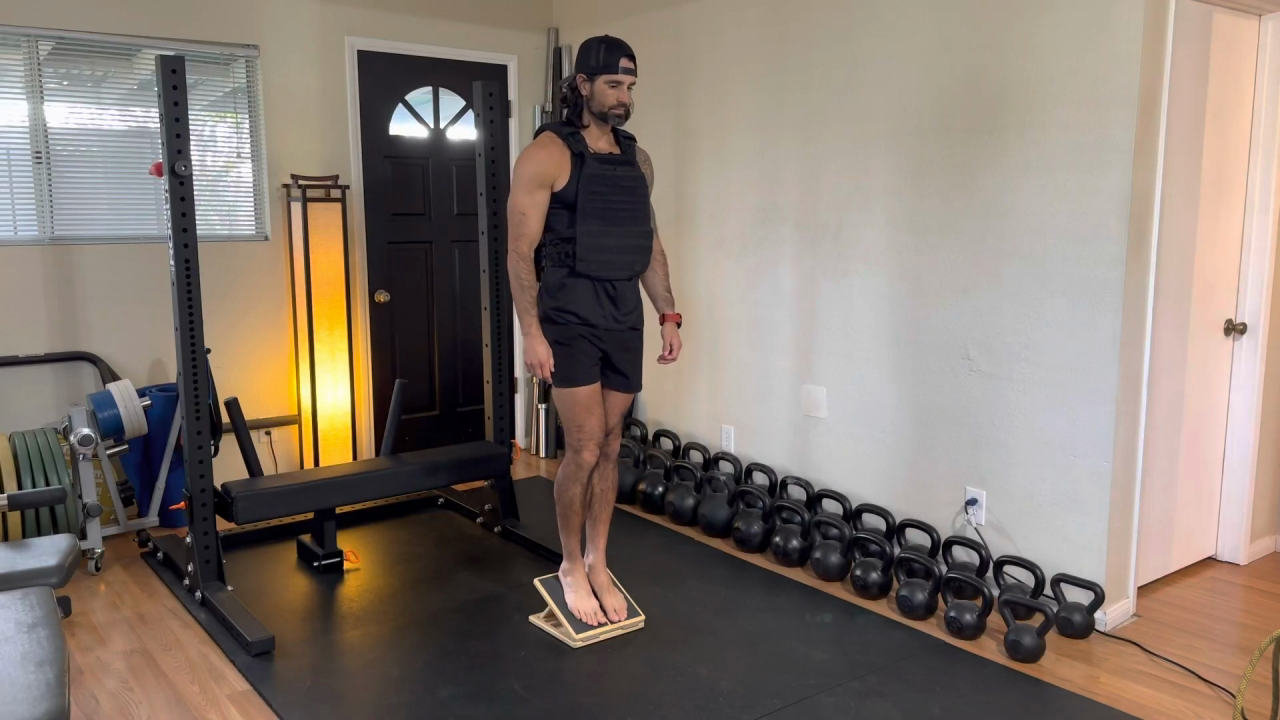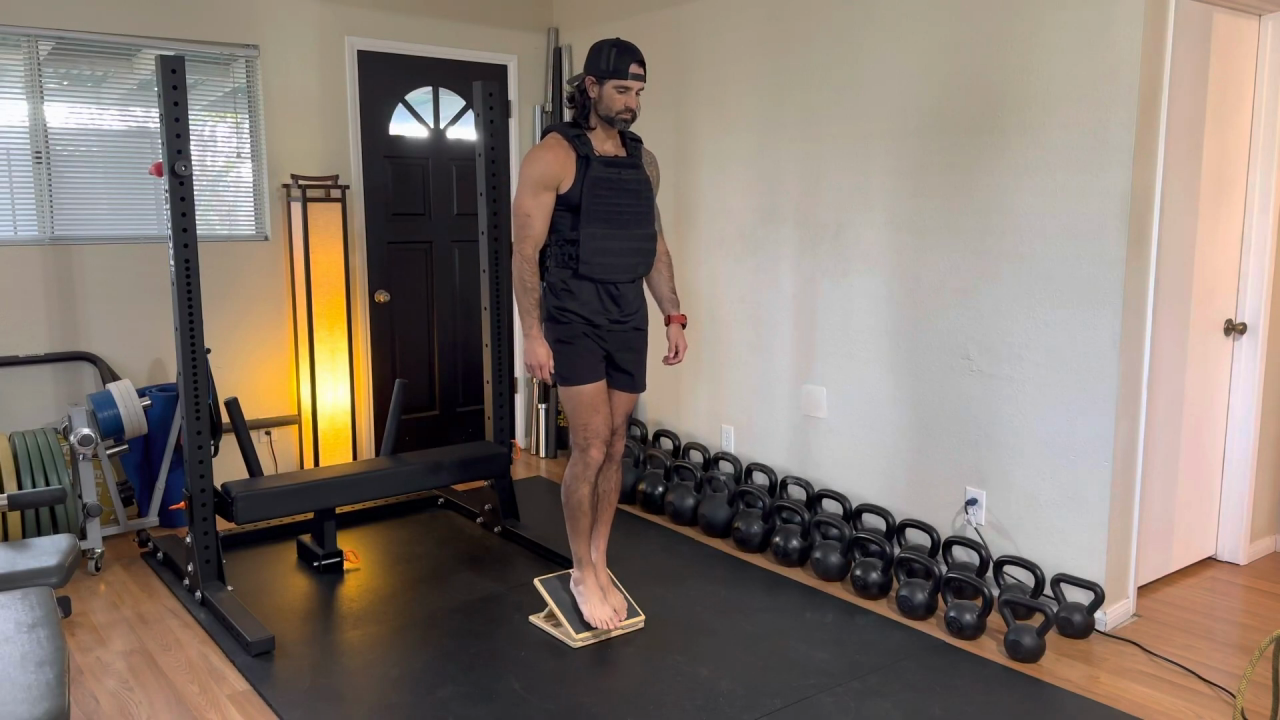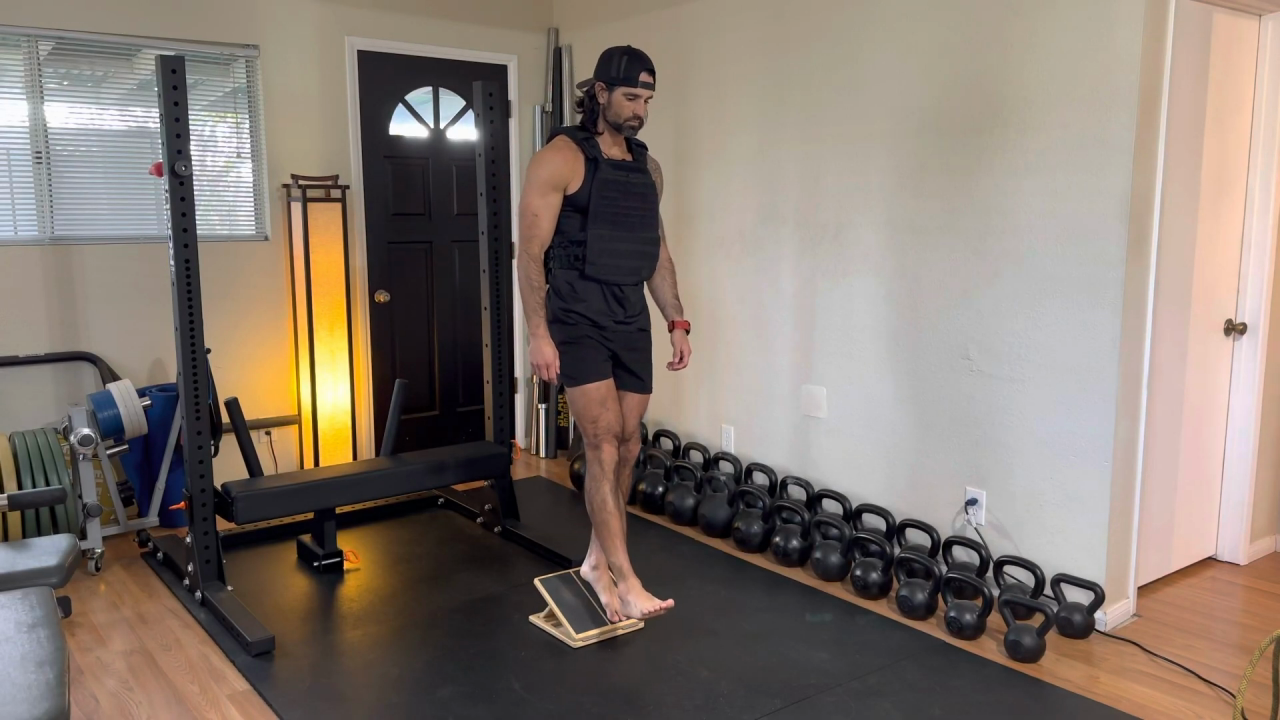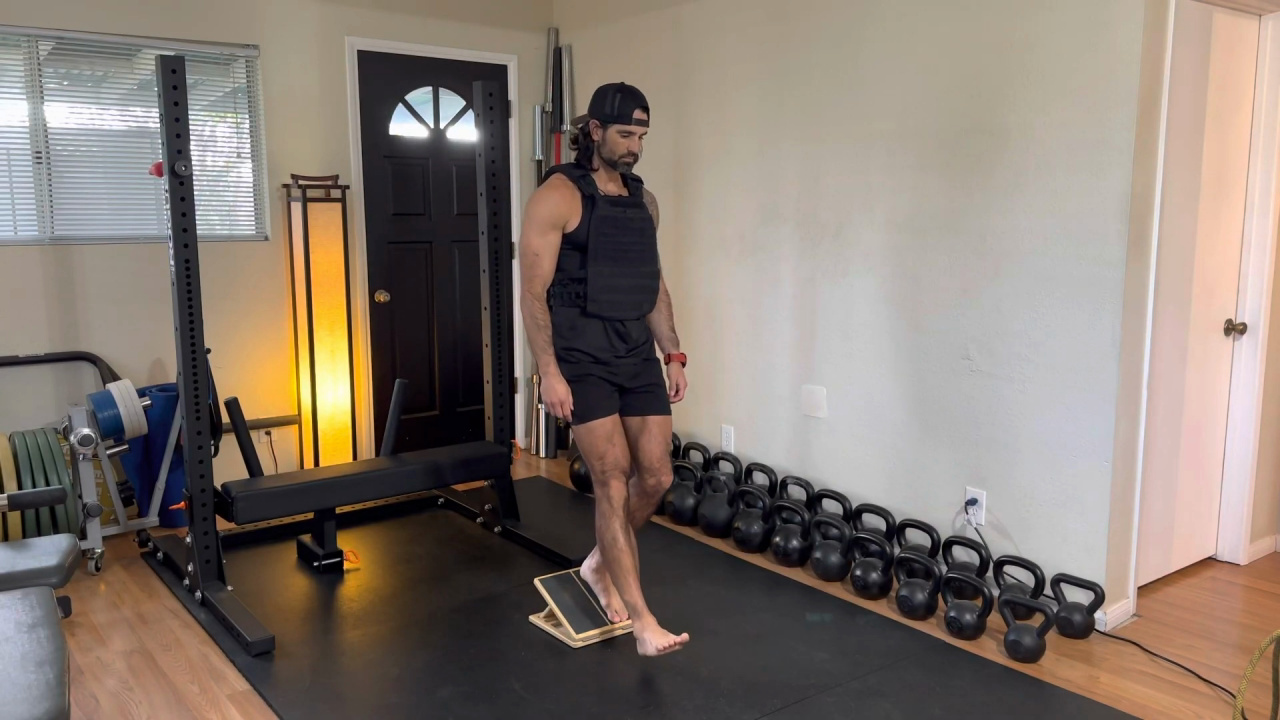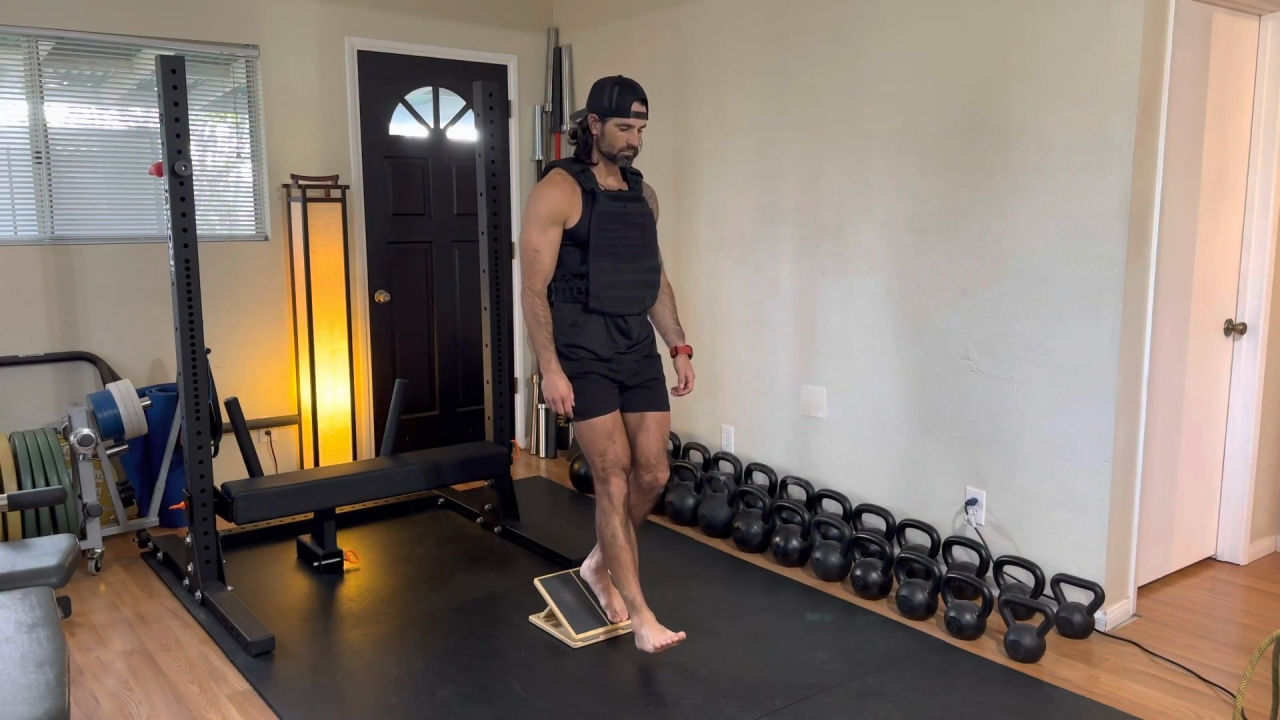
dt=1s
person 1, frame 1
left shoulder: (637, 159)
right shoulder: (547, 154)
left elbow: (649, 244)
right elbow: (521, 251)
left wrist: (668, 314)
right wrist: (531, 332)
left hip: (624, 321)
right hip: (571, 322)
left knee: (609, 448)
right knee: (584, 450)
left ankle: (597, 564)
right ankle: (571, 567)
person 1, frame 2
left shoulder: (643, 160)
right shoulder: (553, 155)
left elbow: (654, 244)
right elbow: (526, 251)
left wrist: (673, 315)
right wrist: (532, 333)
left hip: (627, 320)
right hip: (574, 320)
left knee: (614, 448)
right knee: (591, 448)
left ankle: (599, 565)
right ankle: (582, 573)
person 1, frame 3
left shoulder: (648, 166)
right shoulder: (561, 158)
left elbow: (658, 252)
right elbow: (531, 252)
left wrist: (677, 321)
right wrist: (538, 333)
left hip: (631, 322)
right hip: (578, 322)
left knee: (627, 449)
right knee: (604, 448)
left ankle: (598, 562)
right ankle: (626, 580)
person 1, frame 4
left shoulder: (644, 200)
right shoulder: (558, 196)
right elbow: (534, 292)
left wrist: (673, 354)
right wrist: (549, 372)
left hip: (637, 356)
right hip: (583, 360)
left knee: (656, 477)
right knee: (614, 483)
left ankle: (600, 564)
right ankle: (642, 620)
person 1, frame 5
left shoulder: (644, 194)
right shoulder: (557, 191)
right elbow: (534, 289)
left wrist: (679, 347)
right wrist: (550, 369)
left hip: (637, 352)
right hip: (583, 356)
left knee: (652, 475)
right knee: (615, 480)
left ankle: (602, 564)
right ankle: (641, 616)
